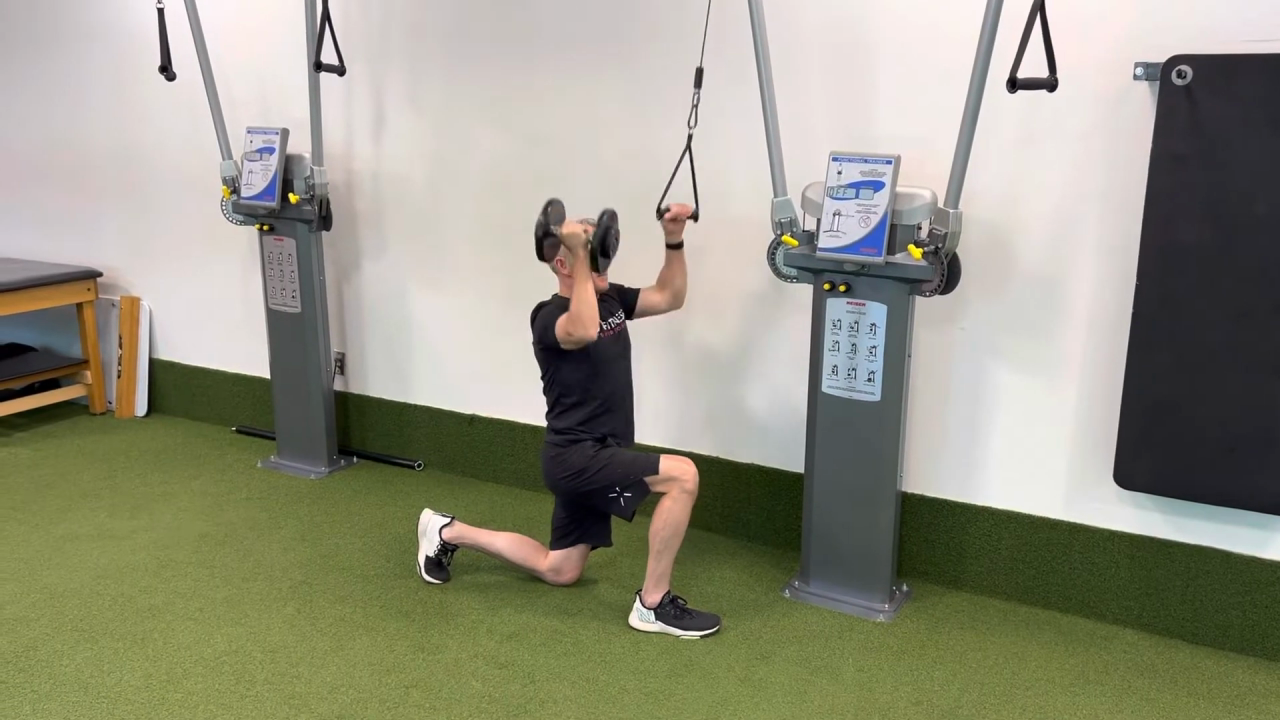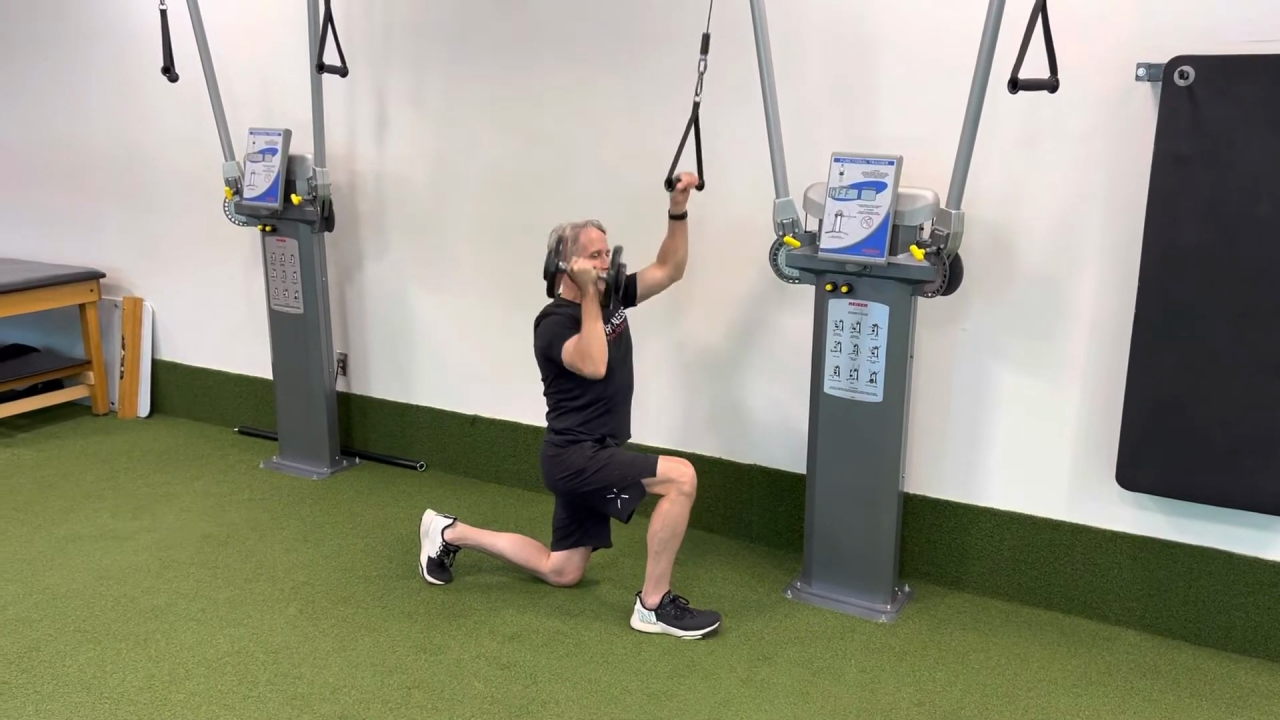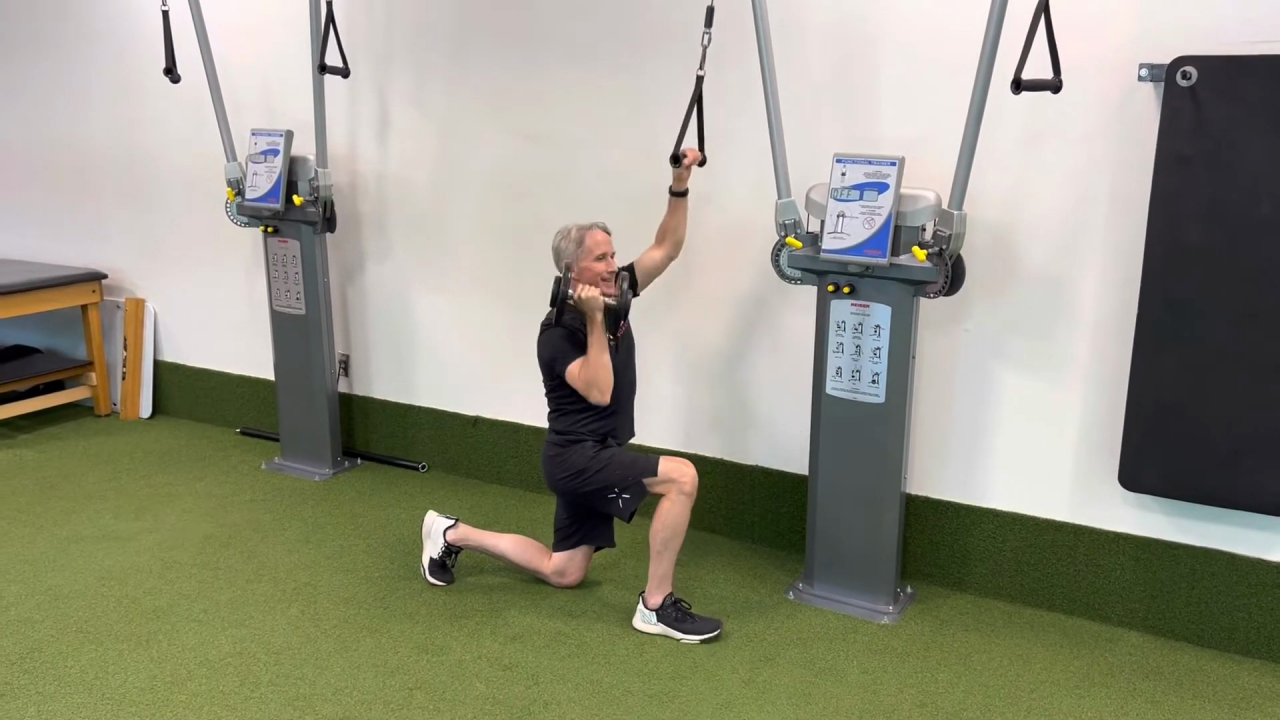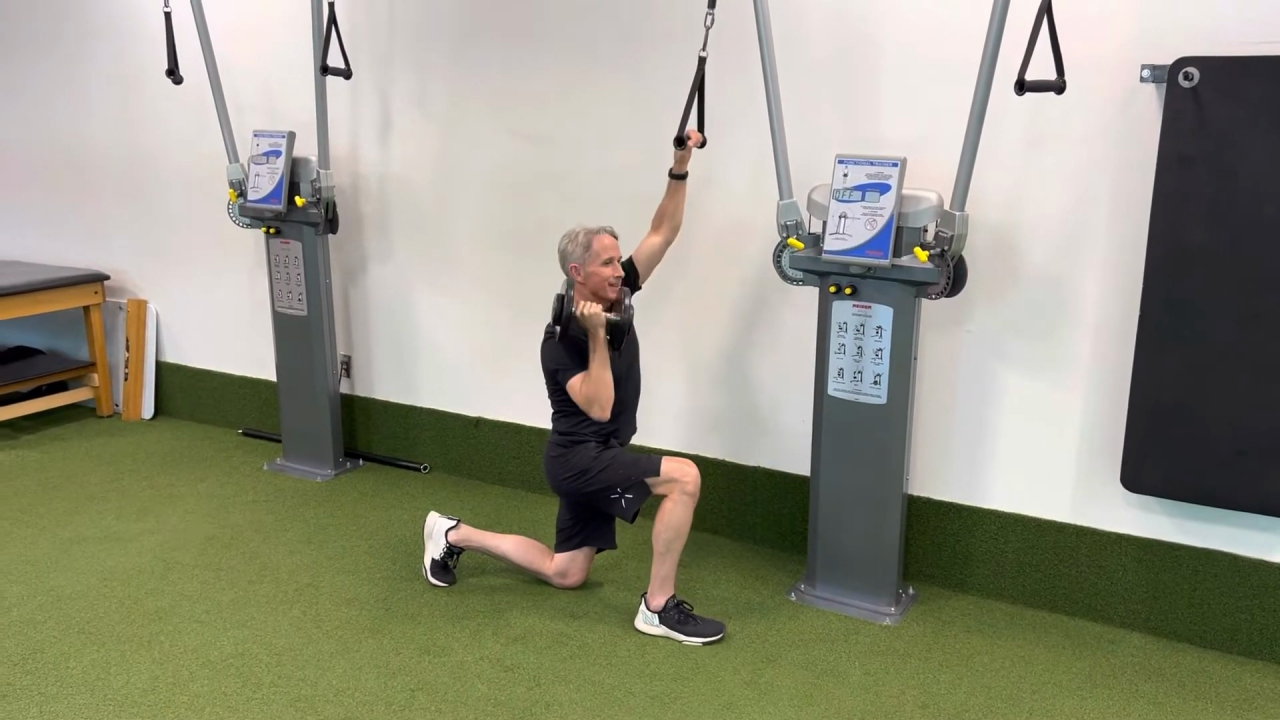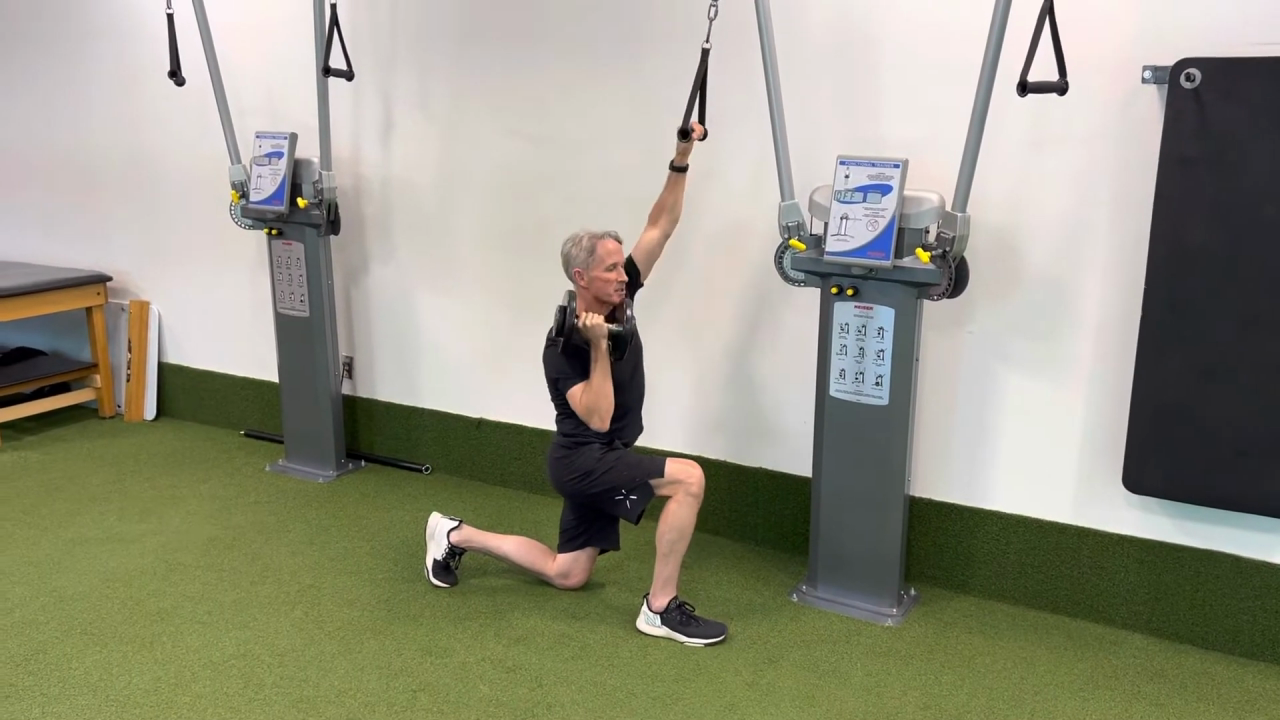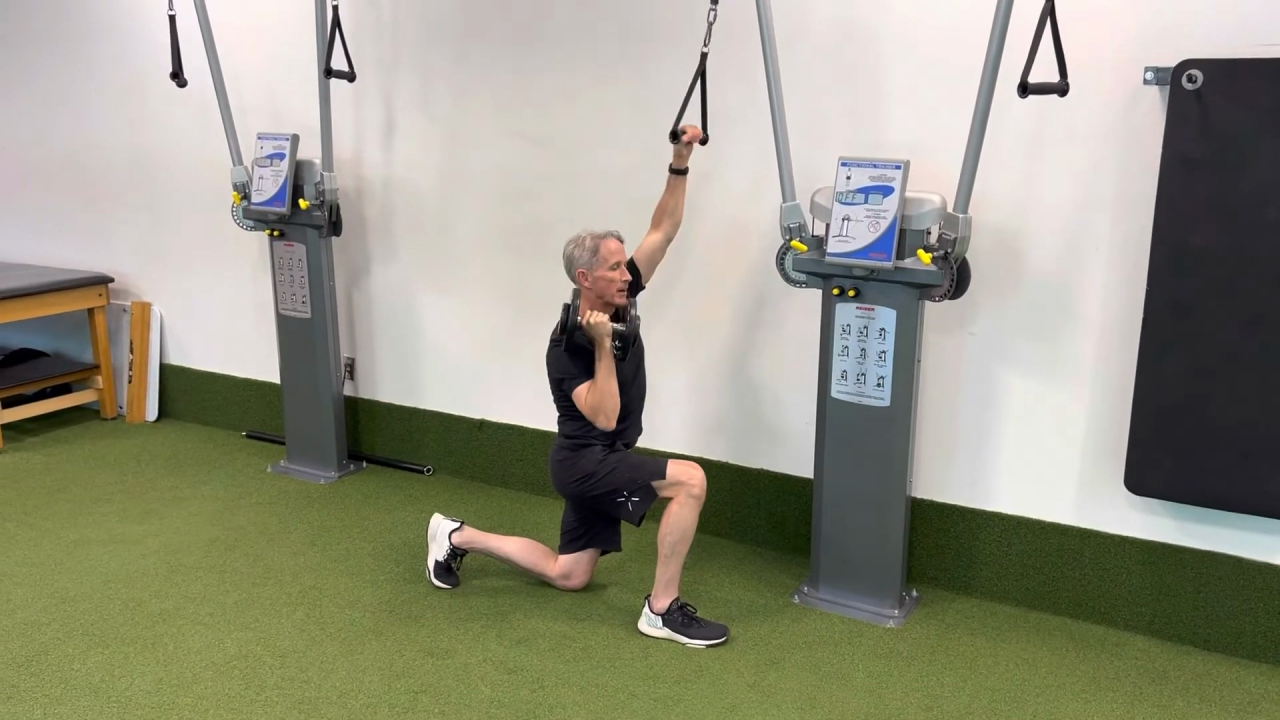
dt=0.2s
person 1, frame 1
left shoulder: (611, 299)
right shoulder: (548, 317)
left elbow: (671, 297)
right elbow: (584, 332)
left wrist: (674, 240)
right wrist: (578, 254)
left hip: (595, 455)
right hip: (576, 456)
left knee: (559, 570)
right knee: (682, 476)
left ankle: (448, 534)
right ankle: (653, 604)
person 1, frame 2
left shoulder: (611, 295)
right shoulder: (553, 323)
left elbow: (670, 269)
right elbow: (594, 366)
left wrist: (677, 210)
right wrist: (589, 295)
left hip: (593, 456)
right hip: (575, 457)
left knee: (561, 571)
right knee: (680, 477)
left ankle: (450, 533)
right ankle: (654, 604)
person 1, frame 3
left shoulder: (614, 293)
right shoulder: (558, 333)
left elbow: (667, 248)
right elbow: (601, 392)
left wrist: (679, 185)
right wrist: (596, 323)
left hip: (594, 456)
right hip: (577, 457)
left knee: (562, 572)
right knee: (681, 477)
left ankle: (452, 534)
right ankle: (657, 605)
person 1, frame 4
left shoulder: (615, 296)
right shoulder: (562, 340)
left elbow: (663, 232)
right elbow: (600, 408)
left wrist: (681, 166)
right wrist: (597, 339)
left hip: (597, 458)
right hip: (579, 459)
left knee: (564, 573)
right knee: (684, 478)
left ankle: (454, 536)
right ankle: (659, 608)
person 1, frame 5
left shoulder: (617, 299)
right shoulder: (564, 346)
left elbow: (660, 226)
right elbow: (598, 420)
left wrist: (681, 158)
right wrist: (599, 347)
left hip: (602, 461)
right hip: (583, 461)
left knee: (566, 574)
right knee: (688, 479)
left ankle: (456, 536)
right ankle: (661, 609)
person 1, frame 6
left shoulder: (619, 300)
right shoulder: (568, 346)
left elbow: (662, 230)
right elbow: (605, 418)
left wrist: (680, 162)
right wrist: (603, 346)
left hip: (603, 462)
right hip: (585, 461)
left knee: (567, 576)
right knee: (690, 480)
left ankle: (457, 537)
right ankle: (663, 610)
